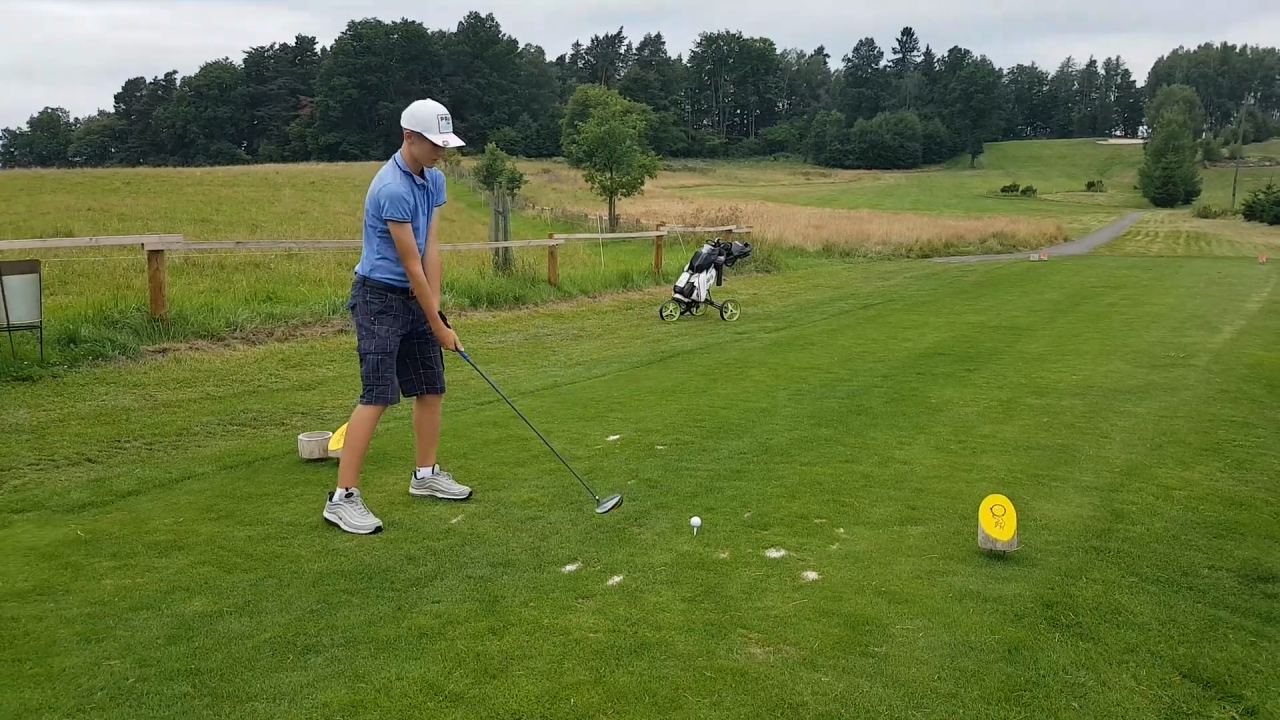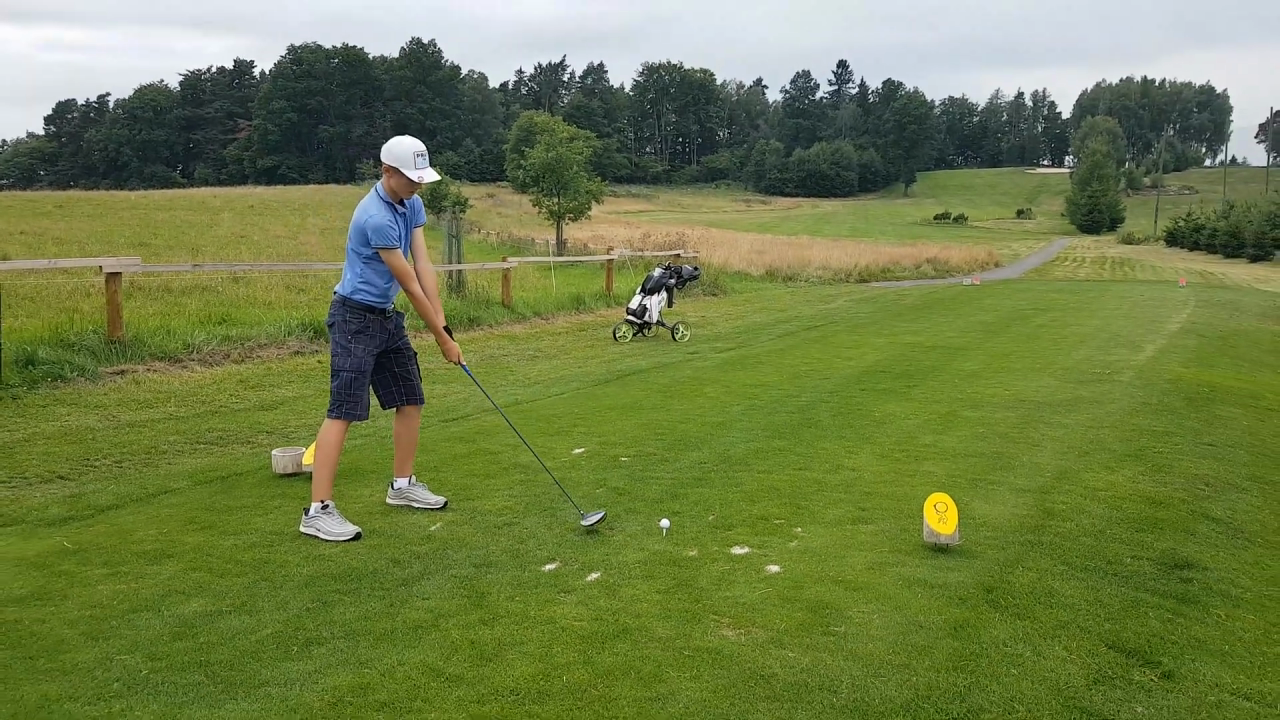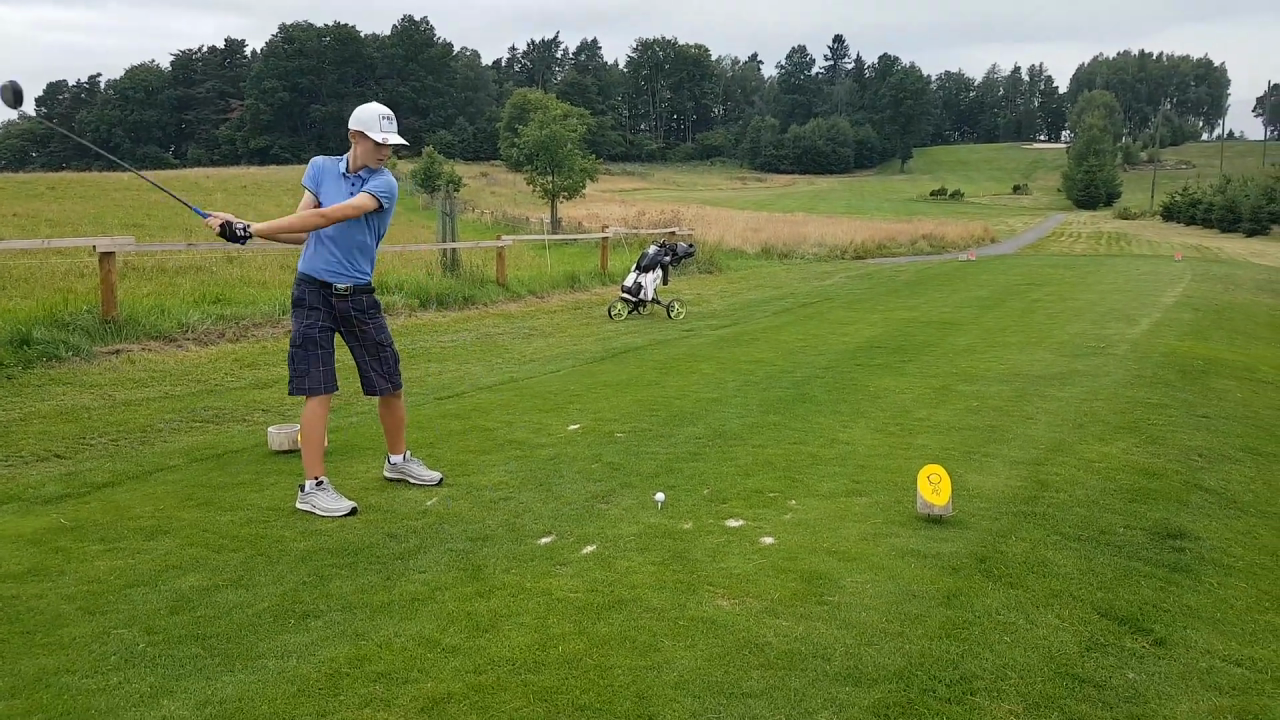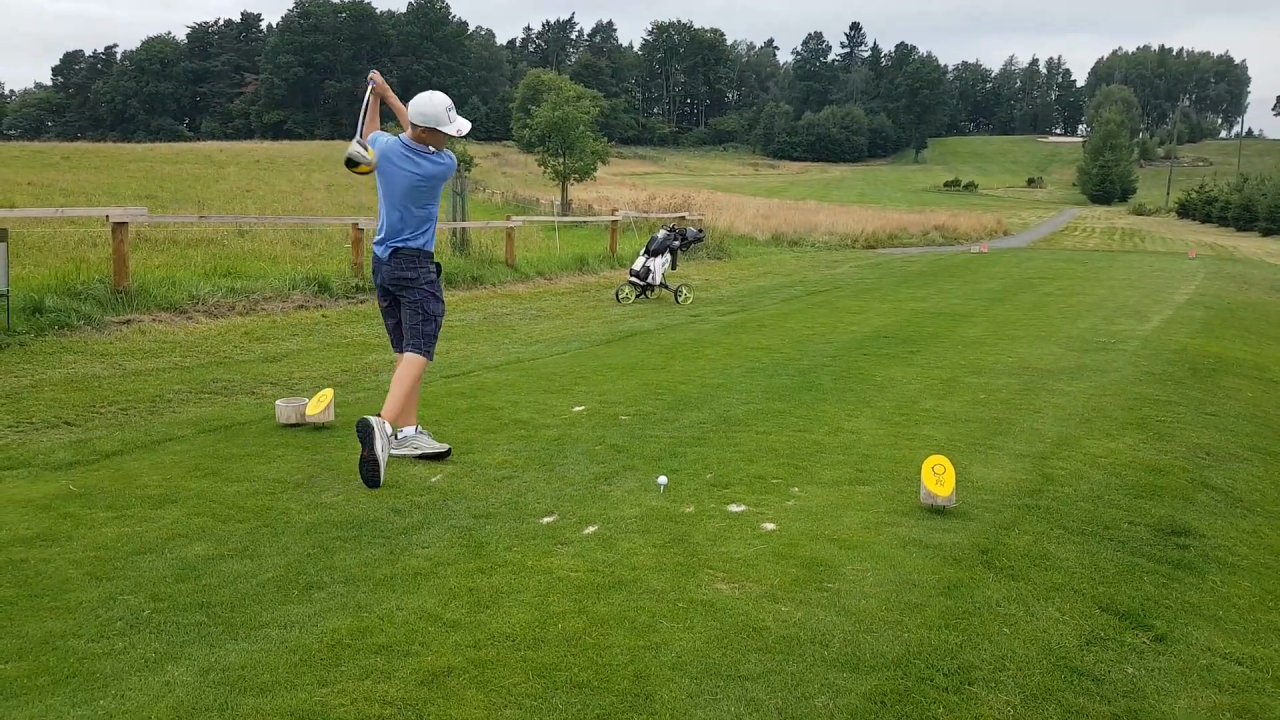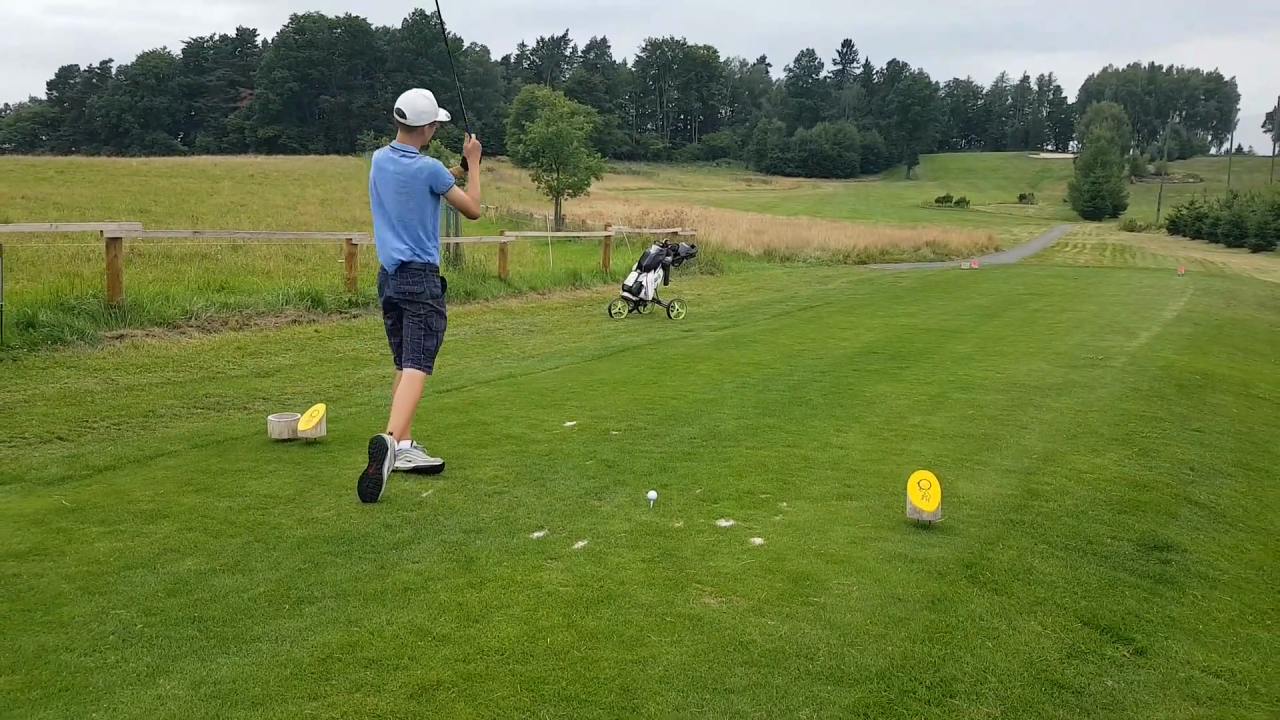
dt=1s
person 1, frame 1
left shoulder: (434, 180)
right shoulder: (392, 189)
left elbow: (431, 248)
right elbow: (412, 264)
left wrist: (438, 312)
right wrist: (437, 322)
left hip: (411, 297)
right hip: (379, 298)
left knee: (430, 388)
right knee: (377, 395)
left ankle: (426, 474)
right ankle: (343, 497)
person 1, frame 2
left shoulder: (413, 205)
right shoulder: (375, 217)
left elbow: (424, 267)
right elbow: (410, 284)
left wrist: (443, 324)
right wrist: (442, 339)
left hip: (386, 317)
right hip: (355, 318)
left knee: (411, 400)
right knee: (344, 411)
left ankle: (403, 485)
right ankle: (318, 510)
person 1, frame 3
left shoulder: (385, 185)
right shoulder: (319, 168)
left elbow: (329, 217)
right elbow: (299, 230)
left wrist: (253, 229)
right wrist: (243, 227)
left hip: (358, 296)
right hip: (313, 292)
left knee: (390, 385)
right knee: (318, 391)
left ankle: (399, 460)
right ankle: (312, 486)
person 1, frame 4
left shoulder: (384, 146)
right shoulder: (443, 164)
left elbow: (369, 132)
right elbow: (416, 130)
left wrist: (377, 93)
right wrist: (388, 92)
left hip: (383, 262)
right hip: (415, 267)
left knee: (409, 351)
right knee: (417, 354)
left ankle: (409, 432)
right ankle: (384, 425)
person 1, frame 5
left shoulder: (379, 160)
right shoulder: (427, 167)
right elbow: (472, 208)
left wrist: (462, 171)
right wrist: (473, 162)
left hip: (390, 277)
right hip: (419, 278)
left knee: (405, 365)
right knee: (416, 367)
left ankle: (403, 446)
right ankle: (390, 441)
